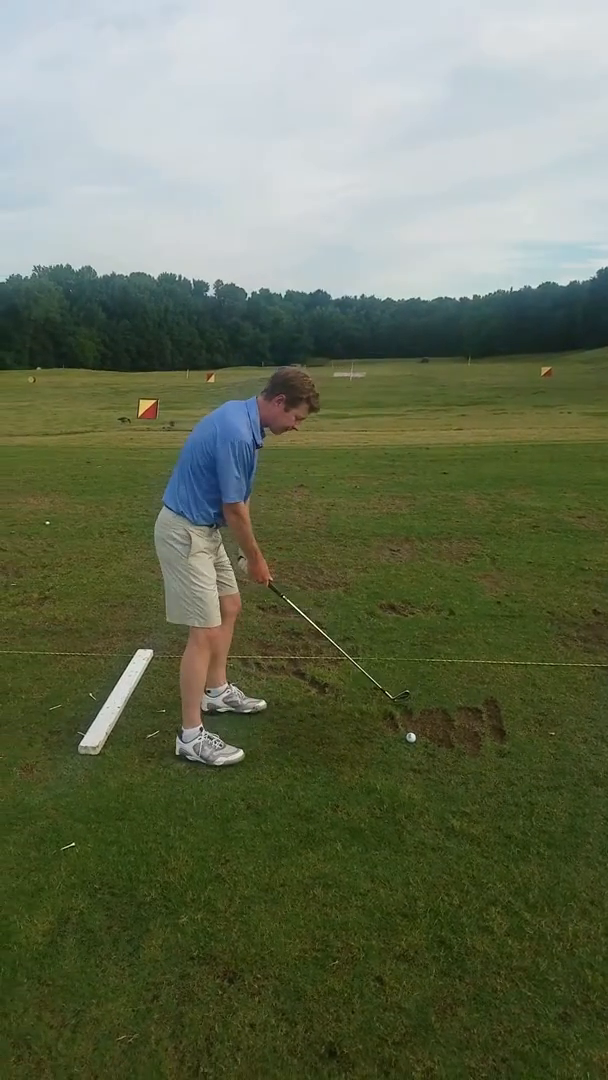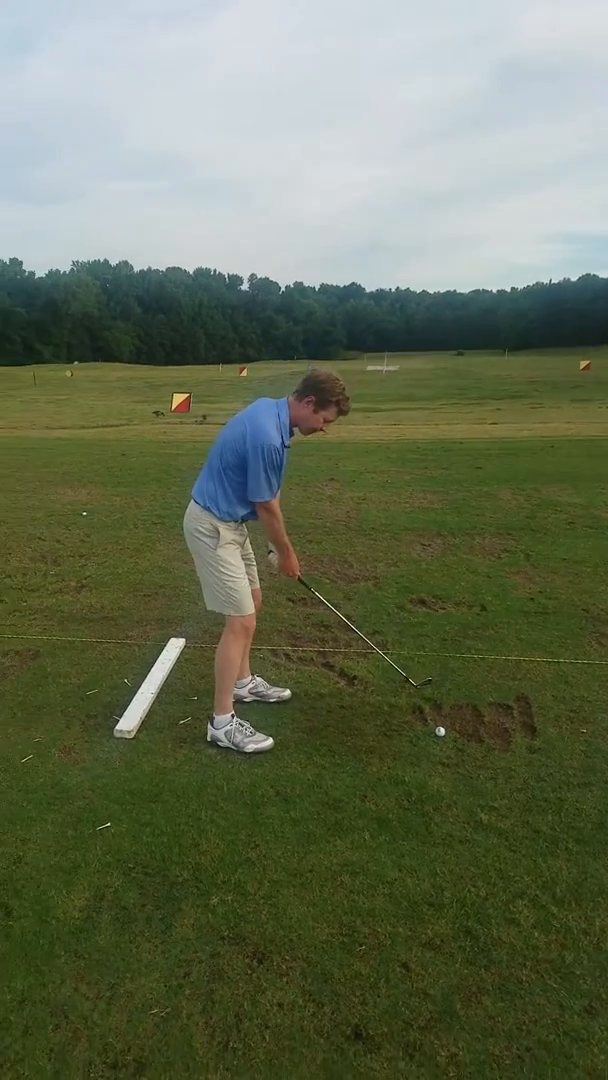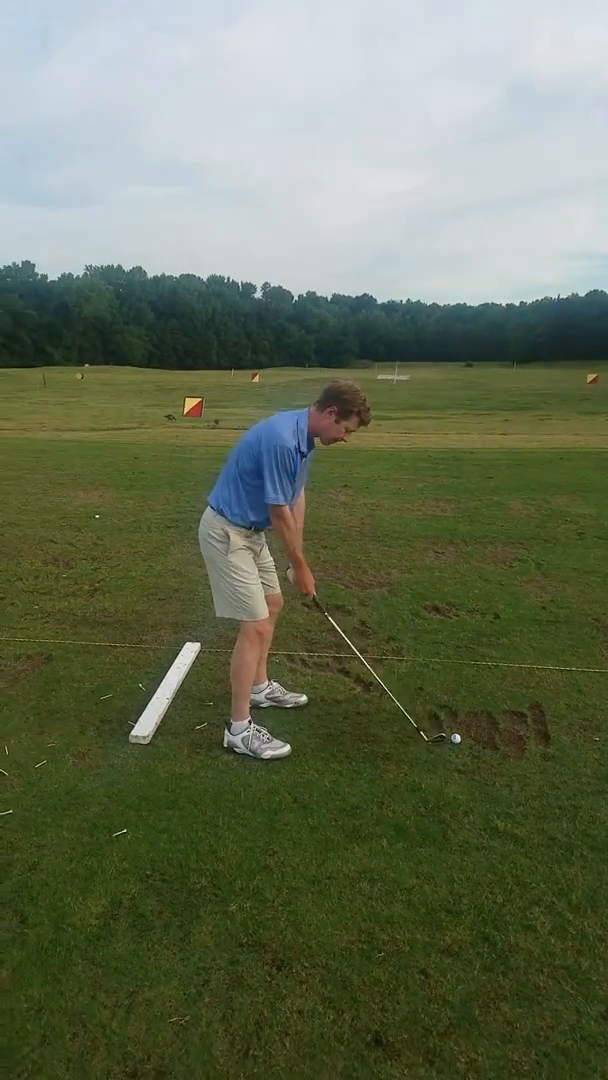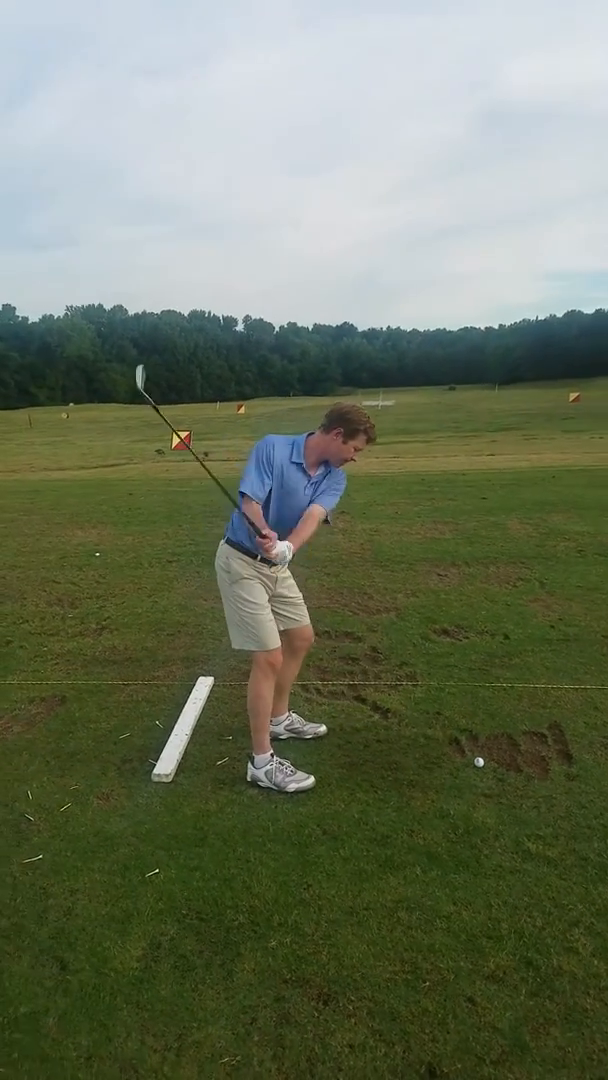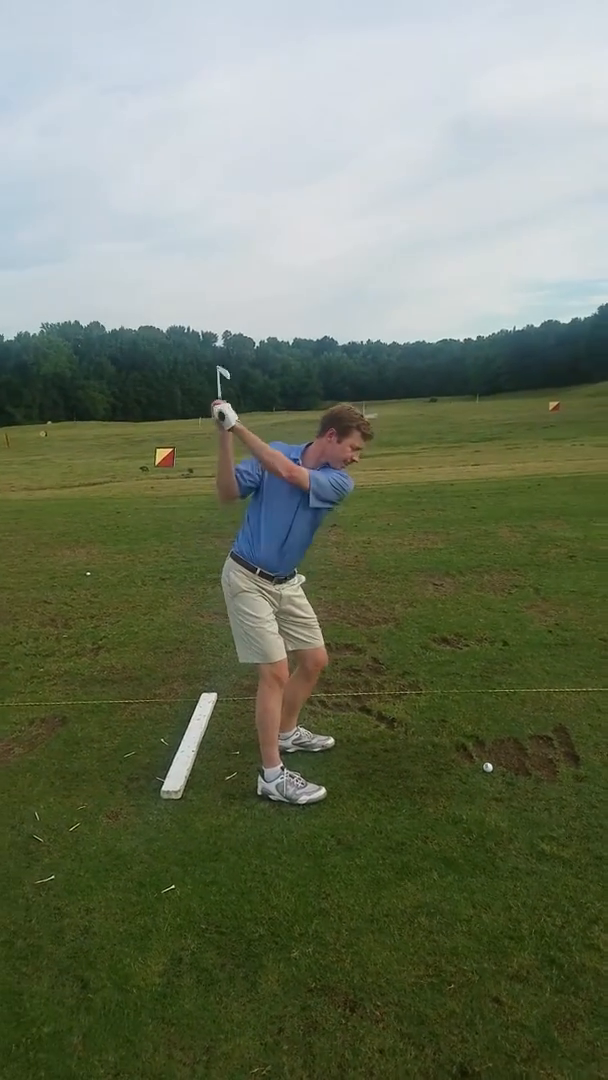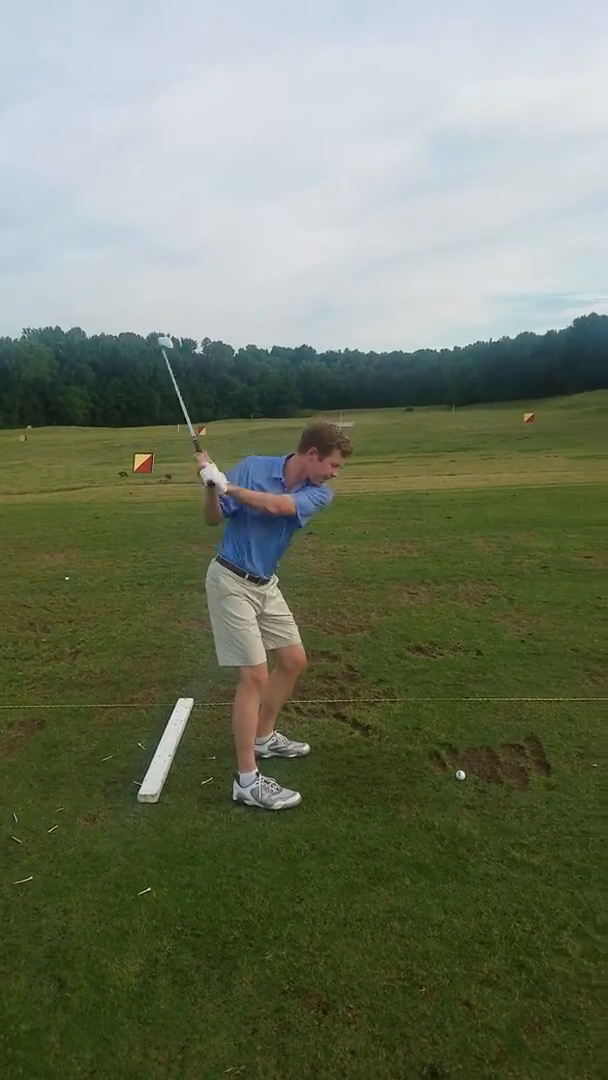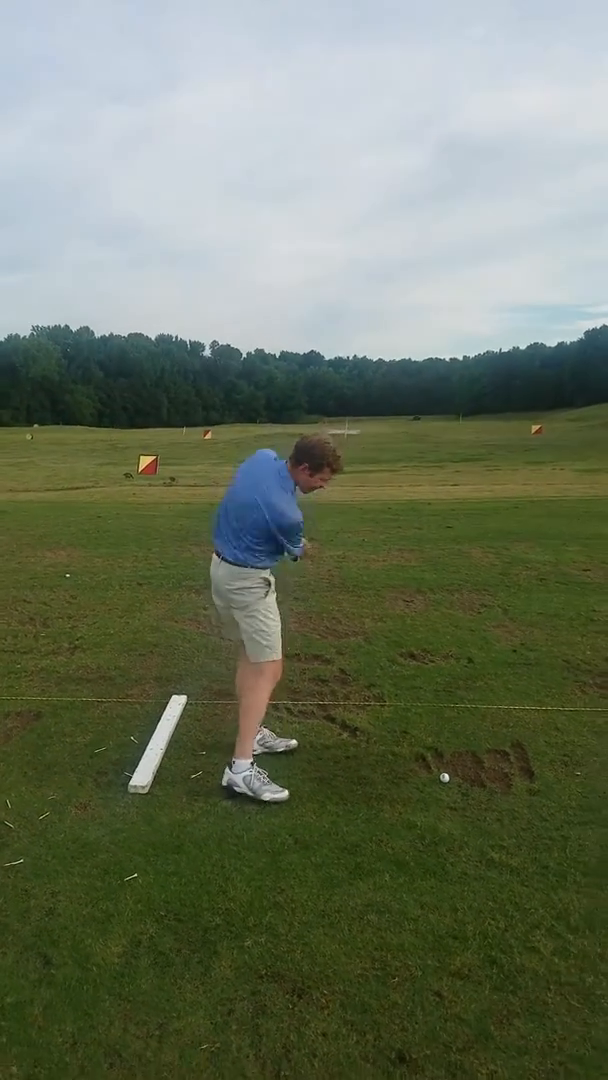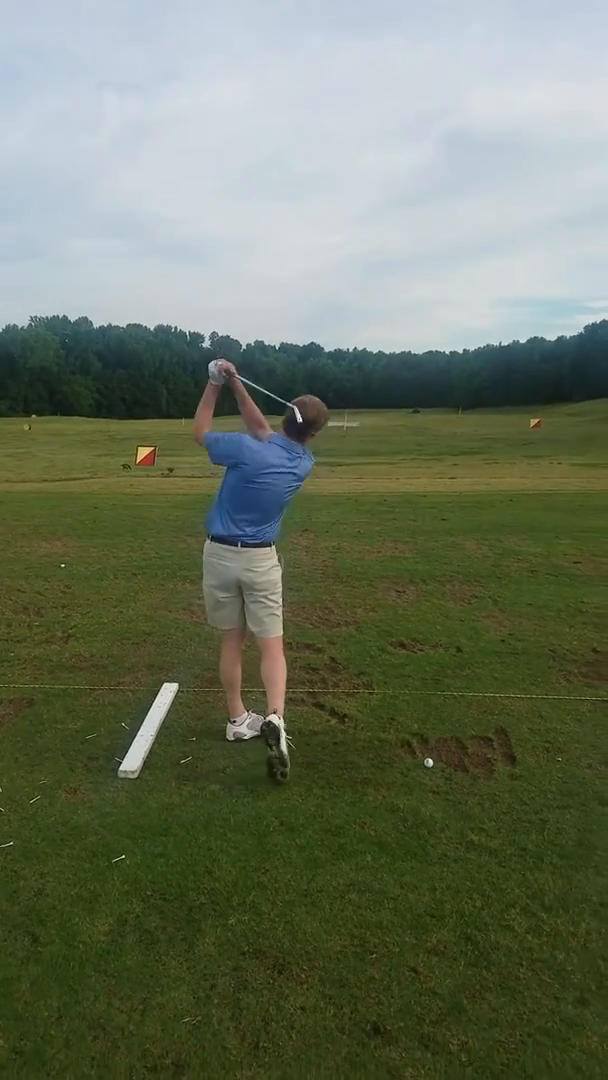
dt=0.3s
person 1, frame 1
left shoulder: (238, 411)
right shoulder: (238, 436)
right elbow: (235, 509)
left wrist: (249, 553)
right wrist: (255, 559)
left hip: (202, 527)
right hip: (185, 532)
left knee: (229, 606)
right knee: (205, 631)
left ankle: (217, 690)
right ankle: (191, 735)
person 1, frame 2
left shoulder: (269, 409)
right shoulder: (267, 437)
right elbow: (266, 507)
left wrist: (277, 544)
right wrist: (286, 553)
left hip: (229, 520)
right hip: (213, 526)
left knee: (251, 602)
right knee: (240, 620)
left ankle: (243, 682)
right ankle: (222, 721)
person 1, frame 3
left shoulder: (305, 438)
right shoulder: (280, 438)
left elbow: (295, 498)
right elbow: (278, 511)
left wrist: (298, 558)
right wrist: (300, 566)
left hip: (251, 530)
right hip: (226, 532)
left knee: (271, 604)
right knee: (255, 625)
left ankle: (259, 686)
right ankle: (239, 728)
person 1, frame 4
left shoulder: (335, 477)
right shoulder: (272, 448)
left elbow: (313, 516)
right elbow: (249, 503)
left wrist: (288, 547)
right wrist: (265, 533)
left hip: (275, 564)
right hip: (242, 561)
left knee: (300, 638)
right knee: (268, 656)
left ankle: (279, 718)
right ankle: (262, 761)
person 1, frame 5
left shoulder: (340, 483)
right shoulder: (276, 452)
left elbow: (287, 472)
right elbow: (227, 493)
left wrist: (238, 428)
right wrist: (225, 436)
left hip: (285, 583)
right hip: (245, 578)
left knee: (315, 661)
right knee: (276, 672)
left ankle: (286, 732)
right ankle: (271, 775)
person 1, frame 6
left shoulder: (319, 494)
right shoulder: (253, 468)
left elbow: (276, 505)
right elbow: (213, 518)
left wrist: (228, 487)
right wrist: (211, 484)
left hip: (263, 584)
right hip: (230, 581)
left knee: (294, 660)
right knee: (256, 675)
left ankle: (263, 737)
right ankle: (247, 780)
person 1, frame 7
left shoulder: (261, 459)
right shoulder: (288, 513)
right elbow: (295, 551)
right wrist: (302, 547)
left hip: (221, 568)
right hip: (248, 581)
left knee: (252, 653)
right knee: (269, 669)
left ankle: (251, 734)
right ankle: (241, 767)
person 1, frame 8
left shoulder: (246, 450)
right shoulder: (303, 465)
left elbow: (200, 432)
right elbow: (263, 434)
left wrist: (215, 382)
right wrist: (237, 385)
left hip: (218, 555)
right hip: (259, 560)
left knee: (232, 640)
right knee: (272, 646)
left ankle: (237, 719)
right ankle: (275, 719)
